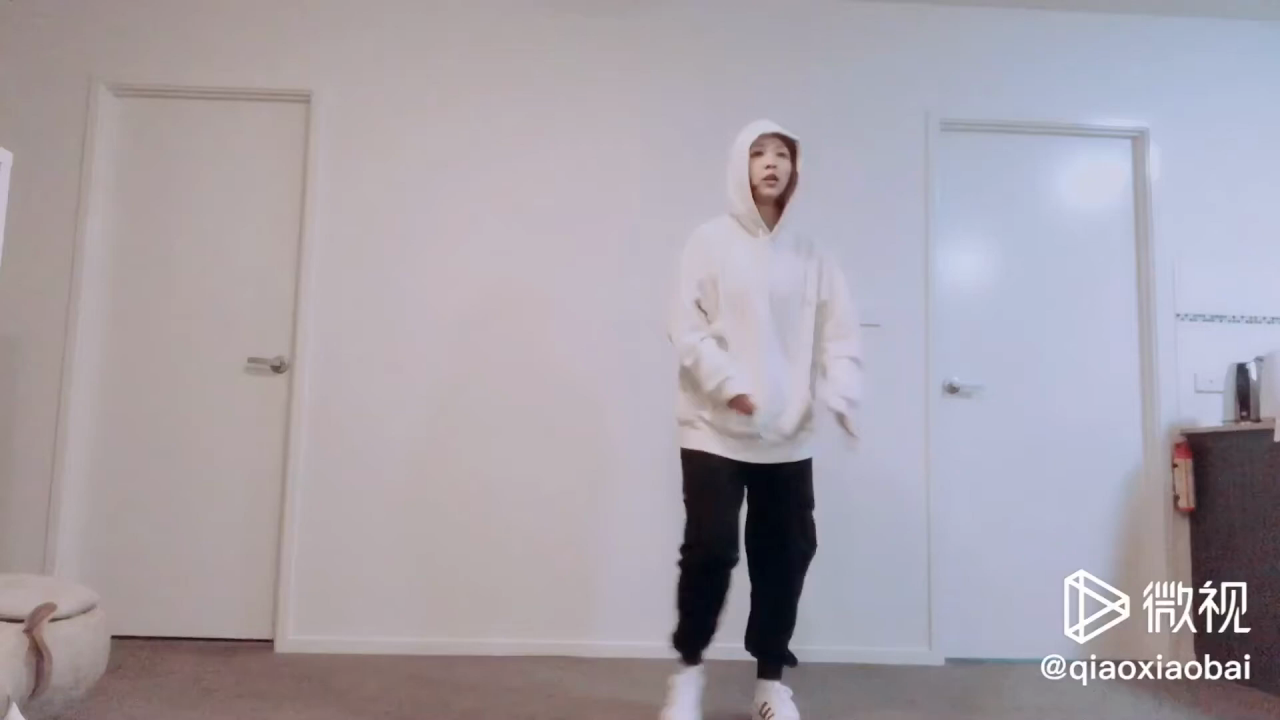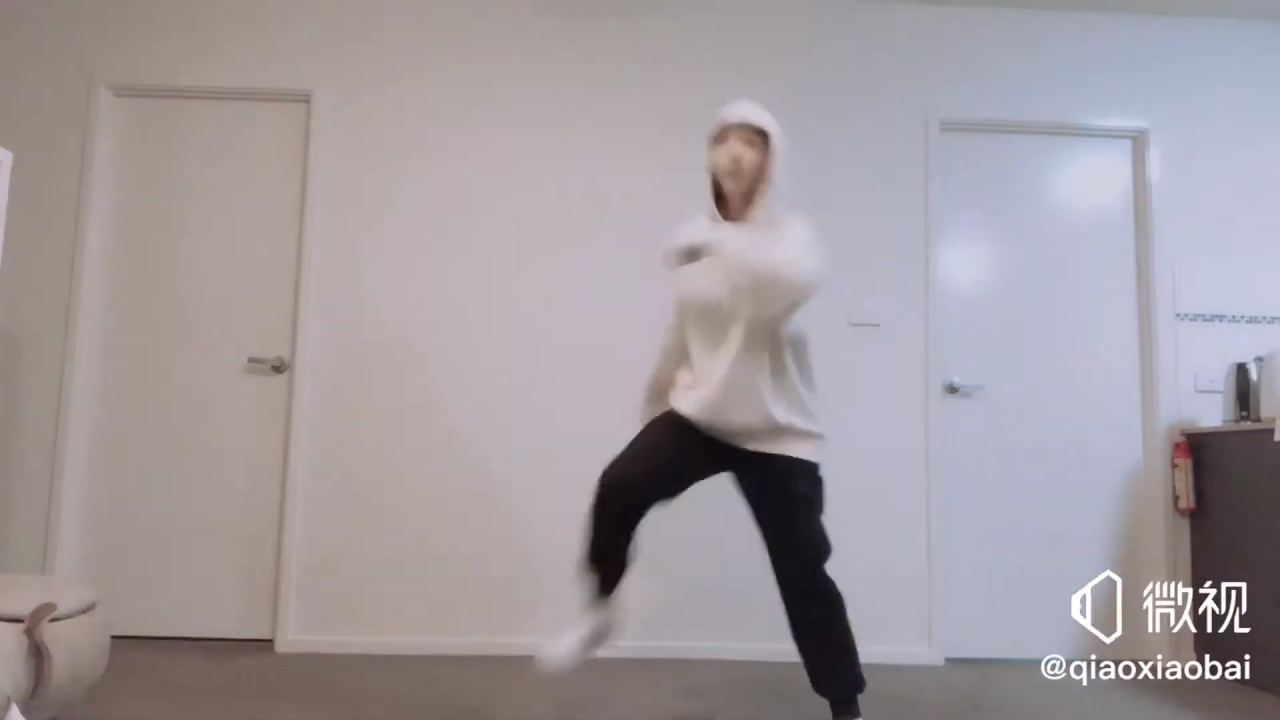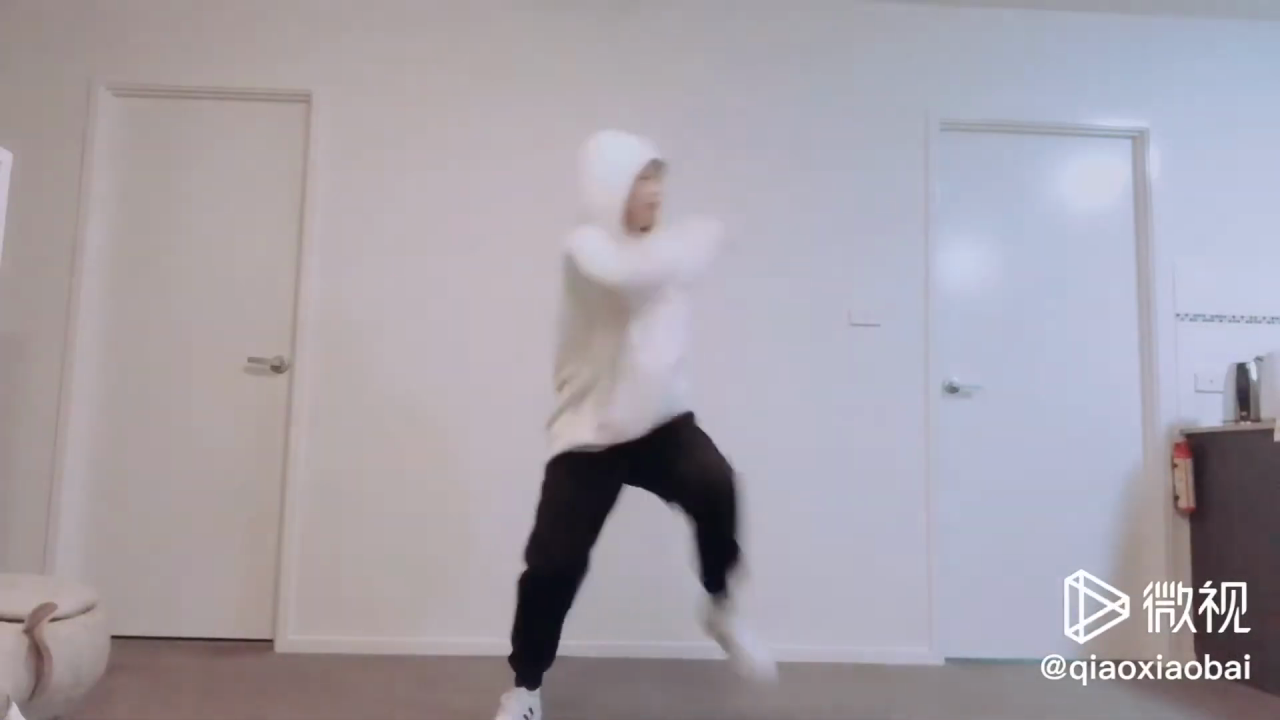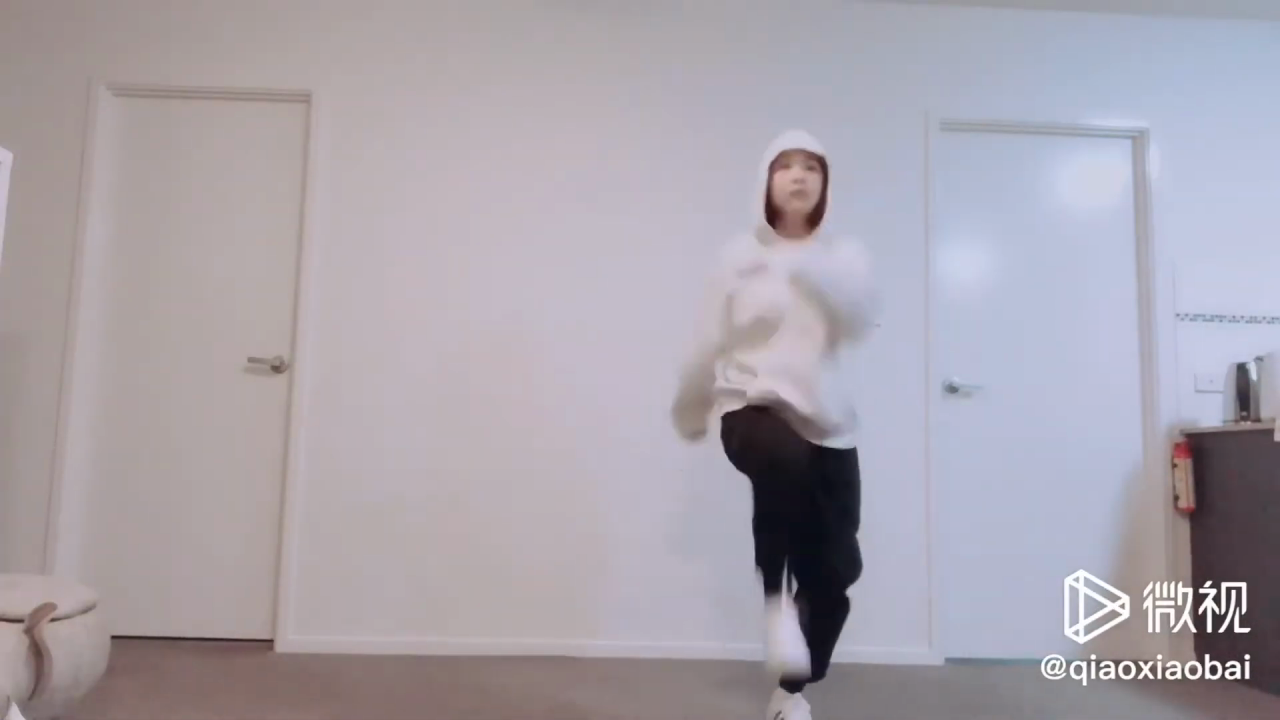
dt=1s
person 1, frame 1
left shoulder: (810, 255)
right shoulder: (708, 242)
left elbow: (838, 336)
right elbow: (686, 328)
left wrist: (839, 396)
right wrist: (729, 382)
left hip: (787, 438)
right hip: (715, 433)
left knee: (786, 557)
right knee: (710, 550)
right ankle: (687, 671)
person 1, frame 2
left shoulder: (786, 236)
right shoulder: (695, 239)
left elbow: (797, 278)
left wrist: (717, 243)
right wrist: (662, 389)
left hip: (777, 431)
right hip: (698, 413)
left knee: (802, 569)
right knee: (621, 488)
right ankle: (600, 603)
person 1, frame 3
left shoulder: (652, 247)
right shoulder: (587, 246)
right elbow: (633, 276)
right wrist: (699, 238)
left hip: (661, 422)
right hip: (589, 434)
left knee: (713, 485)
right knee: (551, 567)
left ankle: (719, 604)
person 1, frame 4
left shoulder: (842, 256)
right shoulder: (739, 257)
left elbow: (860, 311)
right elbow: (711, 346)
left wrist: (802, 266)
right wrist: (690, 411)
left hip: (828, 433)
right hip: (755, 416)
left knee: (833, 573)
right knee: (786, 464)
right ankle: (777, 597)
